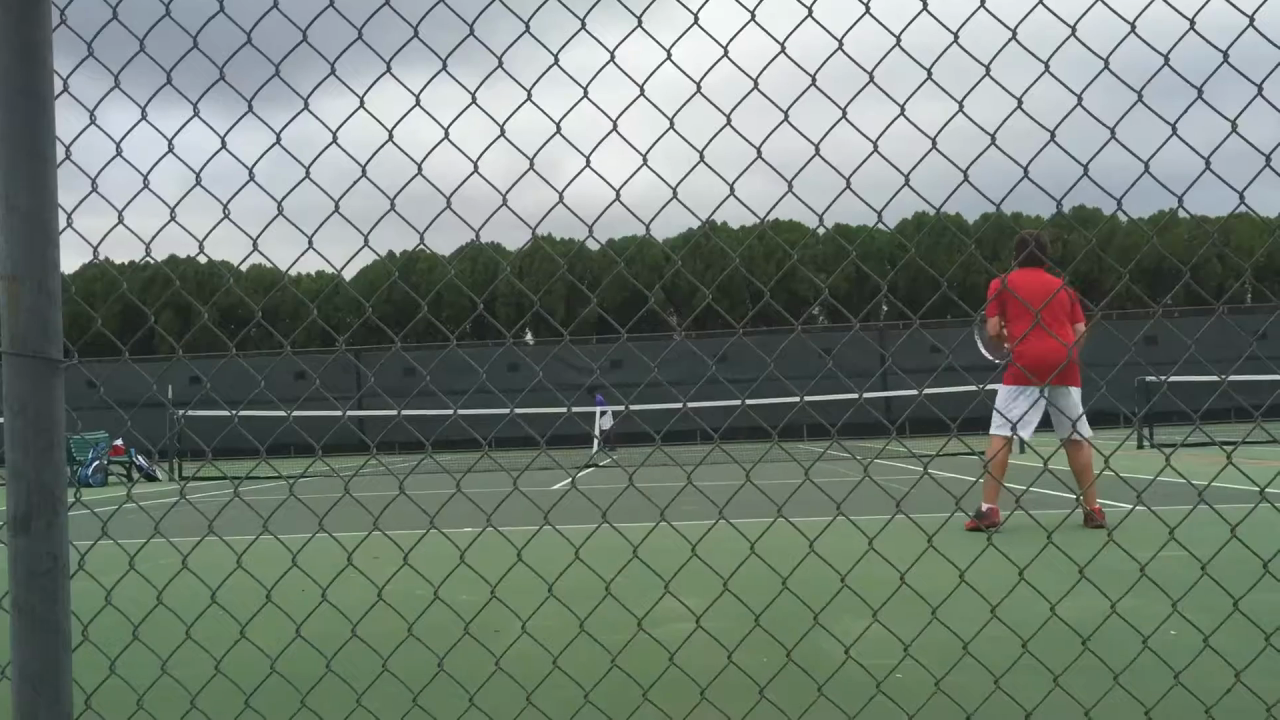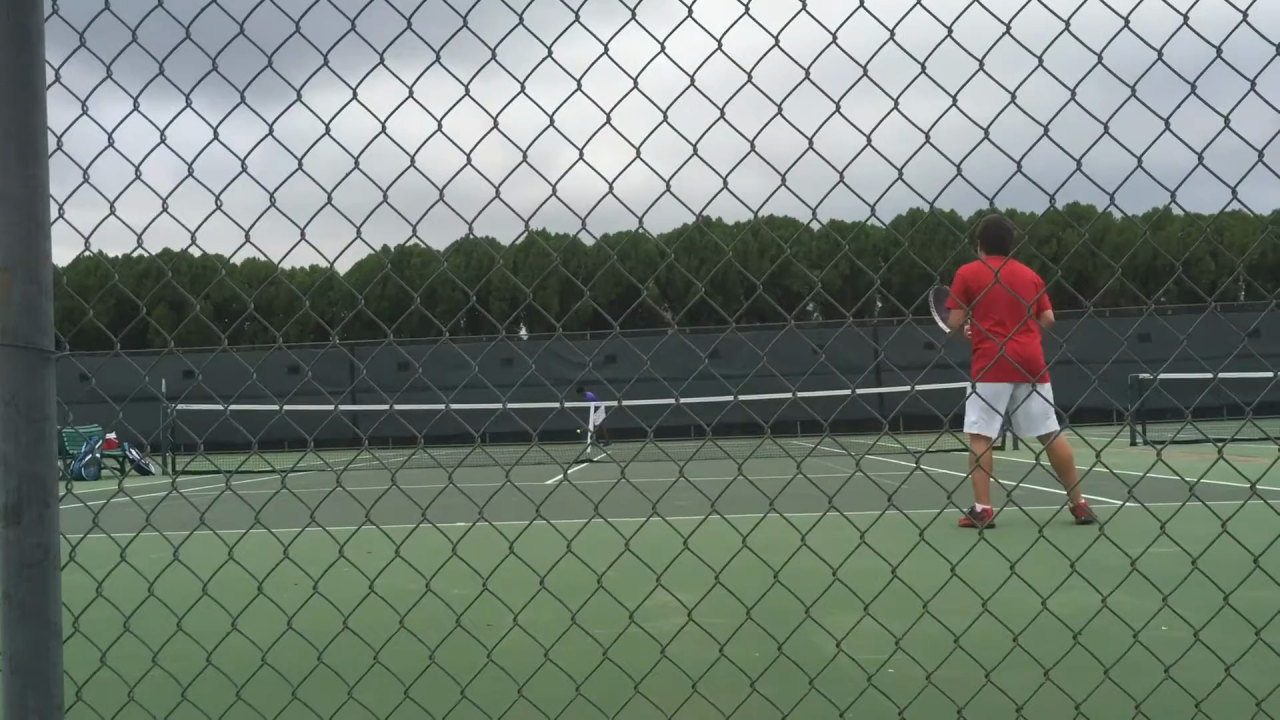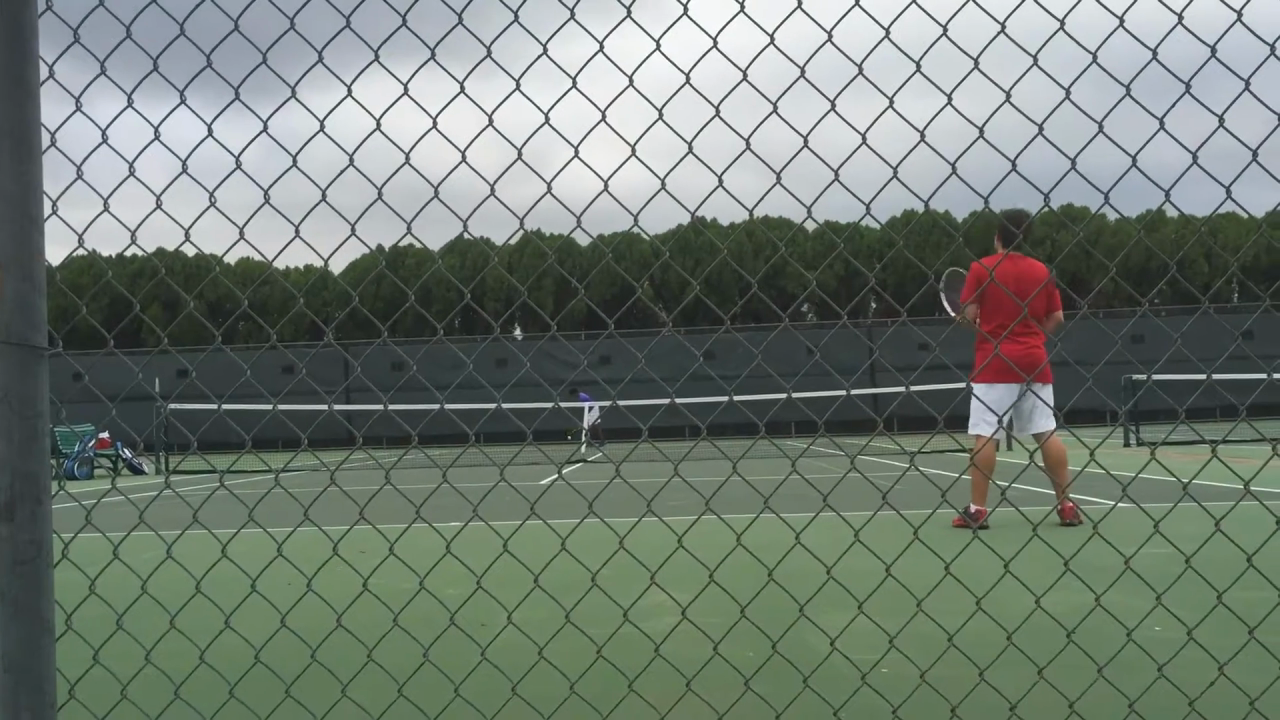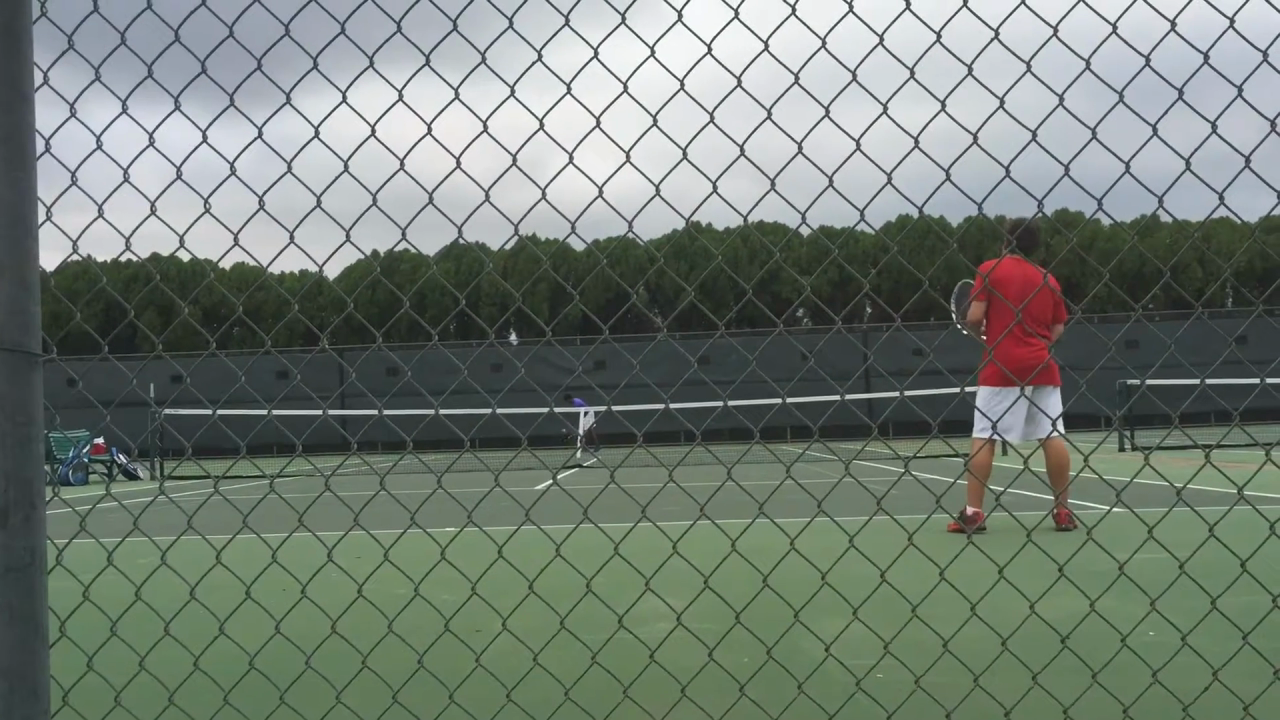
dt=0.4s
person 1, frame 1
left shoulder: (1001, 283)
right shoulder: (1062, 286)
left elbow: (994, 329)
right elbow: (1080, 330)
left hip: (1025, 365)
right hip: (1064, 364)
left knee: (1001, 435)
right knee: (1075, 438)
left ankle: (989, 509)
right ankle: (1093, 508)
person 1, frame 2
left shoulder: (967, 273)
right shoulder: (1030, 275)
left elbow: (955, 322)
right elbow: (1048, 318)
left wrist: (968, 331)
left hip: (992, 363)
right hip: (1032, 361)
left knee: (981, 436)
right knee: (1050, 433)
left ankle: (983, 509)
right ankle: (1078, 502)
person 1, frame 3
left shoulder: (983, 268)
right shoulder: (1043, 272)
left elbow: (968, 316)
right elbow: (1057, 319)
left hip: (995, 363)
right hip: (1035, 362)
left knee: (985, 435)
right knee: (1047, 432)
left ankle: (977, 509)
right ankle: (1066, 505)
person 1, frame 4
left shoulder: (989, 270)
right shoulder: (1048, 279)
left elbow: (974, 316)
right elbow: (1057, 330)
left wrist: (982, 331)
left hip: (1001, 368)
right hip: (1042, 366)
left knee: (984, 438)
right knee: (1053, 436)
left ankle: (973, 512)
right ankle: (1063, 511)
